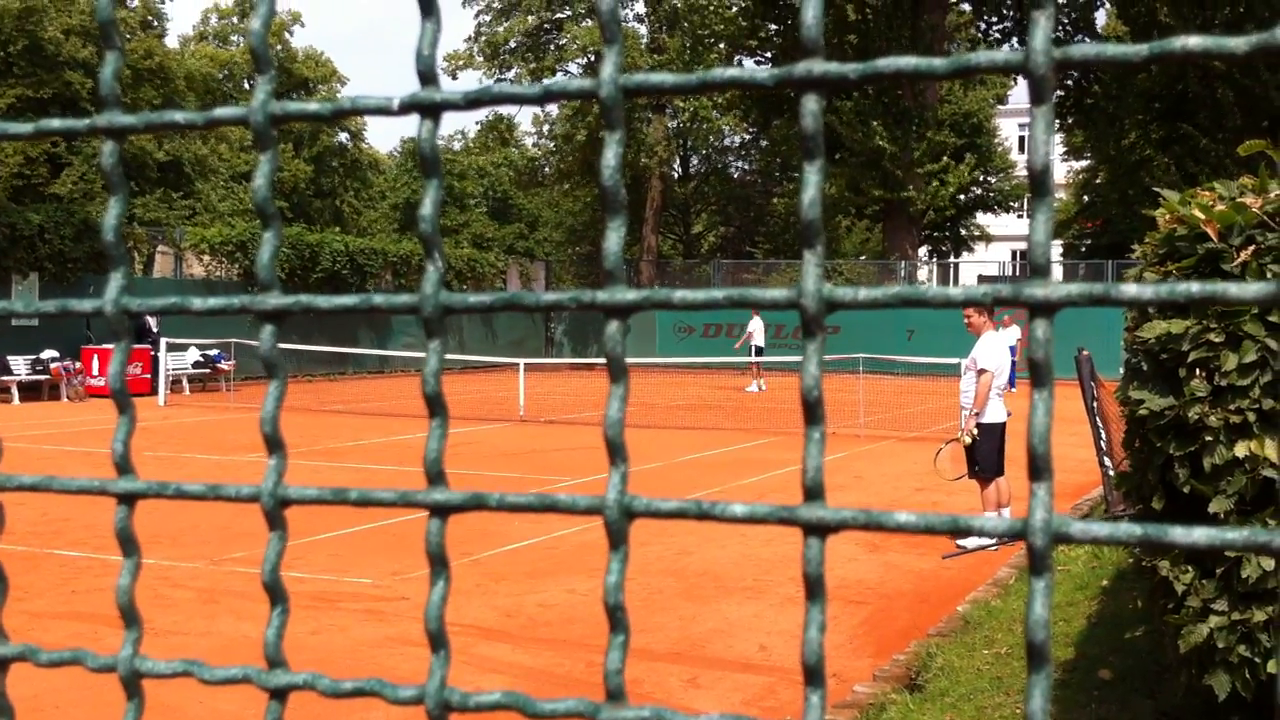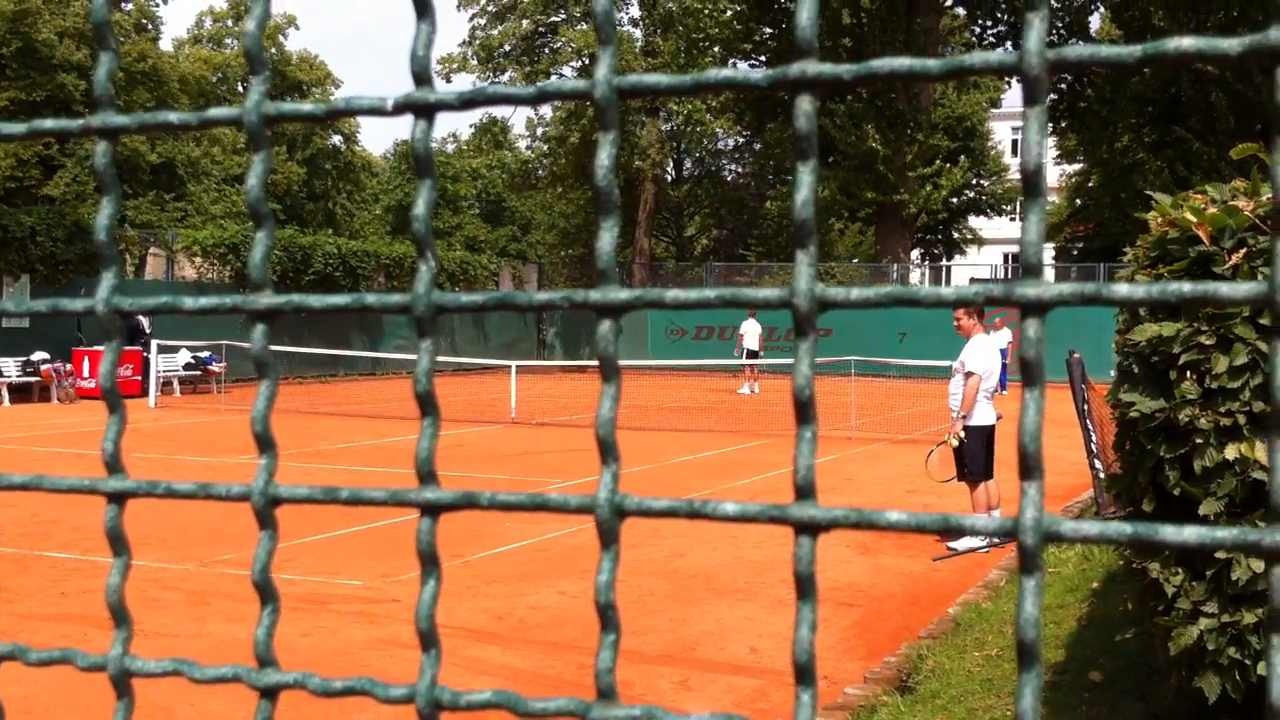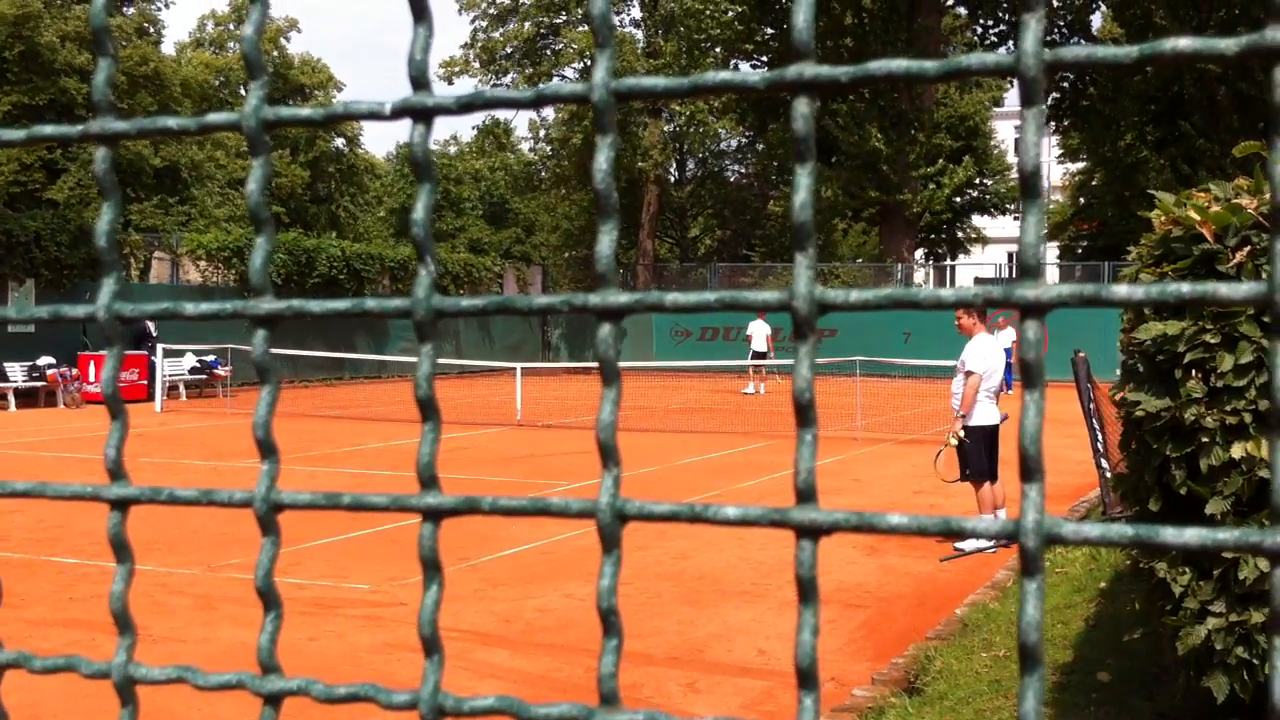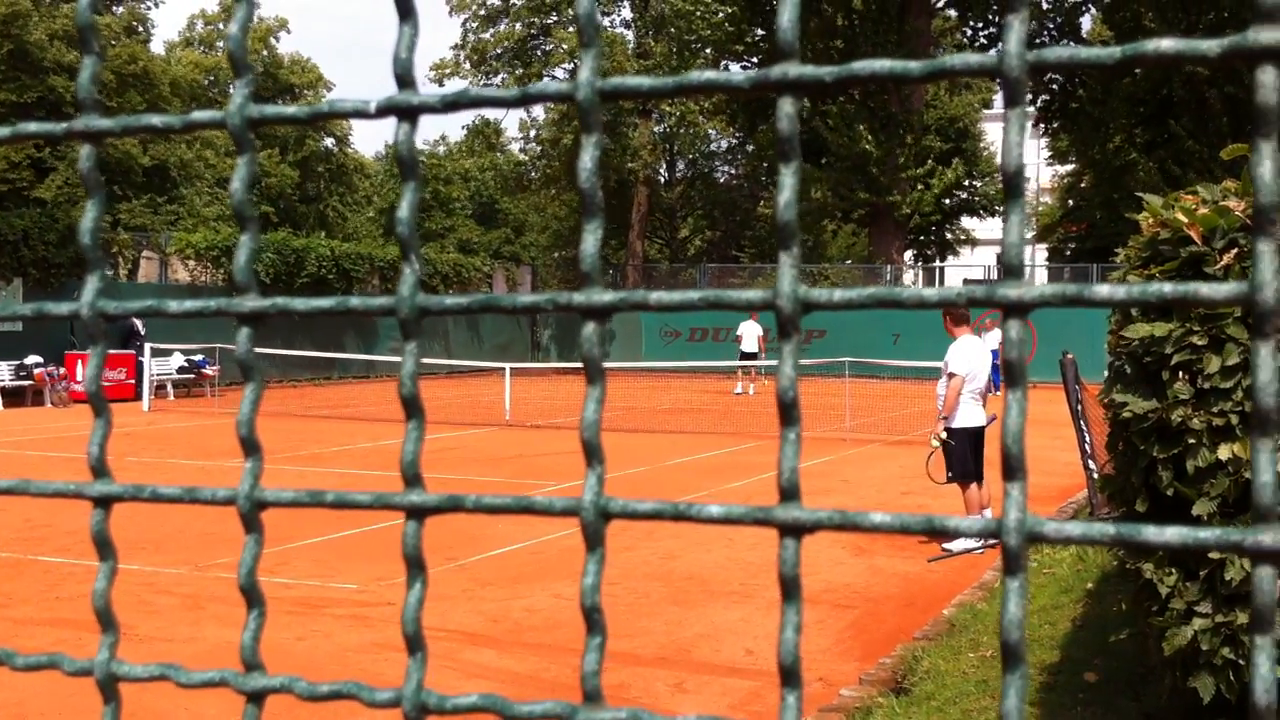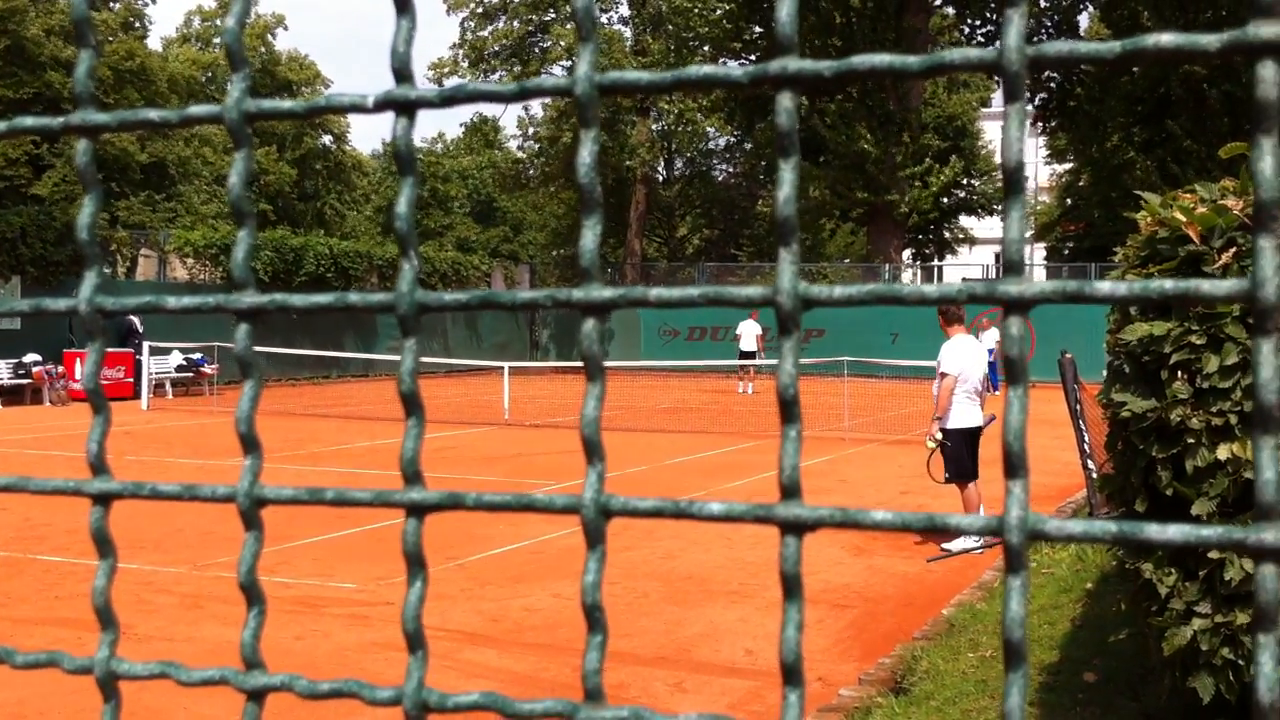
dt=0.2s
person 1, frame 1
left shoulder: (986, 343)
right shoulder: (998, 342)
left elbow: (985, 381)
left wrist: (972, 416)
left hip: (983, 419)
right hip: (995, 417)
left knee: (985, 477)
right knee: (997, 474)
left ankle: (988, 534)
person 1, frame 2
left shoulder: (975, 346)
right shoulder: (990, 345)
left elbow: (972, 385)
left wrist: (959, 418)
left hip: (972, 422)
right hip: (984, 420)
left knee: (975, 479)
right knee: (986, 477)
left ankle: (979, 536)
person 1, frame 3
left shoulder: (976, 346)
right shoulder: (994, 345)
left elbow: (973, 384)
left wrist: (959, 417)
left hip: (974, 421)
right hip: (989, 419)
left knee: (979, 479)
right knee: (991, 478)
left ankle: (986, 536)
person 1, frame 4
left shoulder: (959, 348)
right shoulder: (981, 346)
left elbow: (955, 386)
left wrist: (941, 419)
left hip: (959, 423)
right hip: (976, 420)
left knee: (966, 480)
right knee: (976, 479)
left ankle: (974, 537)
person 1, frame 5
left shoulder: (951, 347)
right shoulder: (977, 346)
left elbow: (946, 387)
left wrist: (935, 420)
left hip: (955, 423)
right hip: (972, 420)
left knee: (963, 480)
right knee: (969, 479)
left ankle: (973, 536)
